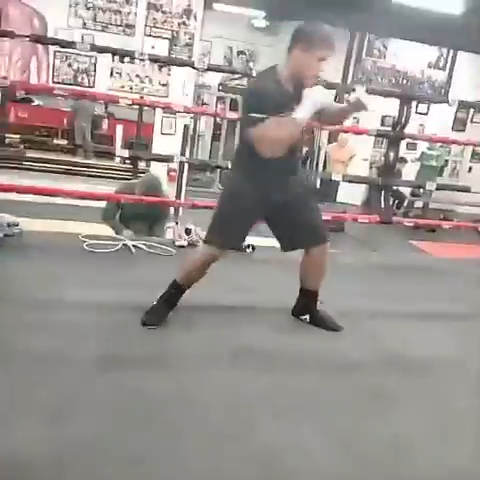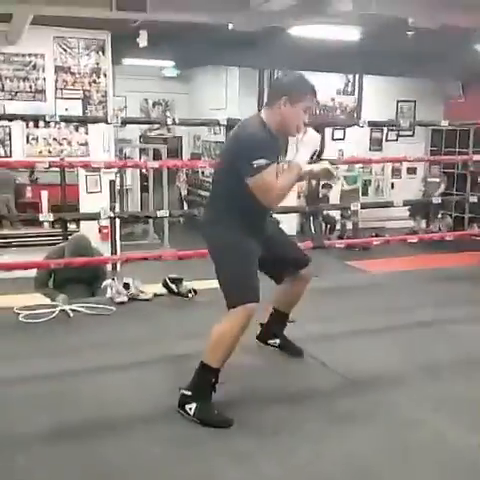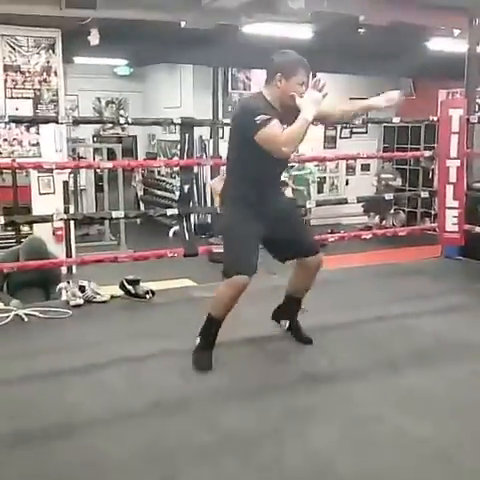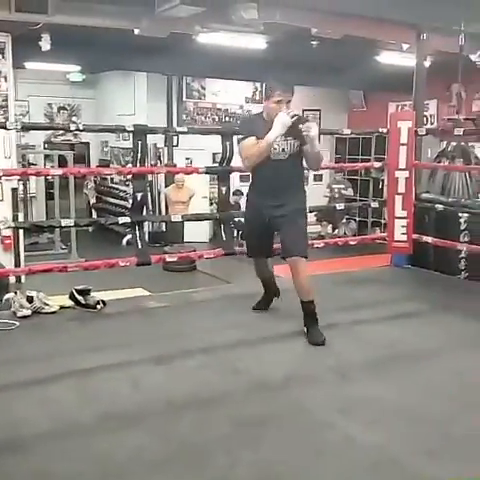
dt=0.7s
person 1, frame 1
left shoulder: (304, 87)
right shoulder: (261, 90)
left elbow: (326, 118)
right elbow: (269, 147)
left wrist: (350, 107)
right wrist: (307, 108)
left hip: (285, 182)
right hip: (249, 183)
left knee: (318, 245)
right knee: (214, 249)
left ankle: (306, 308)
right ankle: (168, 299)
person 1, frame 2
left shoulder: (273, 134)
right shoulder: (251, 137)
left elbow: (276, 177)
right elbow: (272, 194)
left wrist: (309, 169)
right wrist: (304, 153)
left hip: (256, 223)
right hip: (228, 229)
left knee: (300, 271)
right knee: (244, 308)
left ankle: (271, 331)
right ankle: (195, 393)
person 1, frame 3
left shoulder: (292, 103)
right shoulder: (251, 109)
left elbow: (333, 113)
right elbow: (284, 146)
left wrist: (376, 103)
right wrist: (309, 111)
left hip: (272, 199)
right hip: (242, 205)
left knee: (312, 260)
right knee: (238, 278)
left ankle: (286, 314)
right ankle: (205, 340)
person 1, frame 4
left shoulder: (299, 124)
right shoulder: (251, 124)
left elbow: (315, 165)
right elbow: (248, 161)
left wrist: (313, 142)
right wrist: (274, 132)
left hip: (291, 202)
right hip: (259, 201)
left knee: (297, 259)
right knee: (258, 256)
left ankle: (311, 321)
right ankle: (270, 291)
